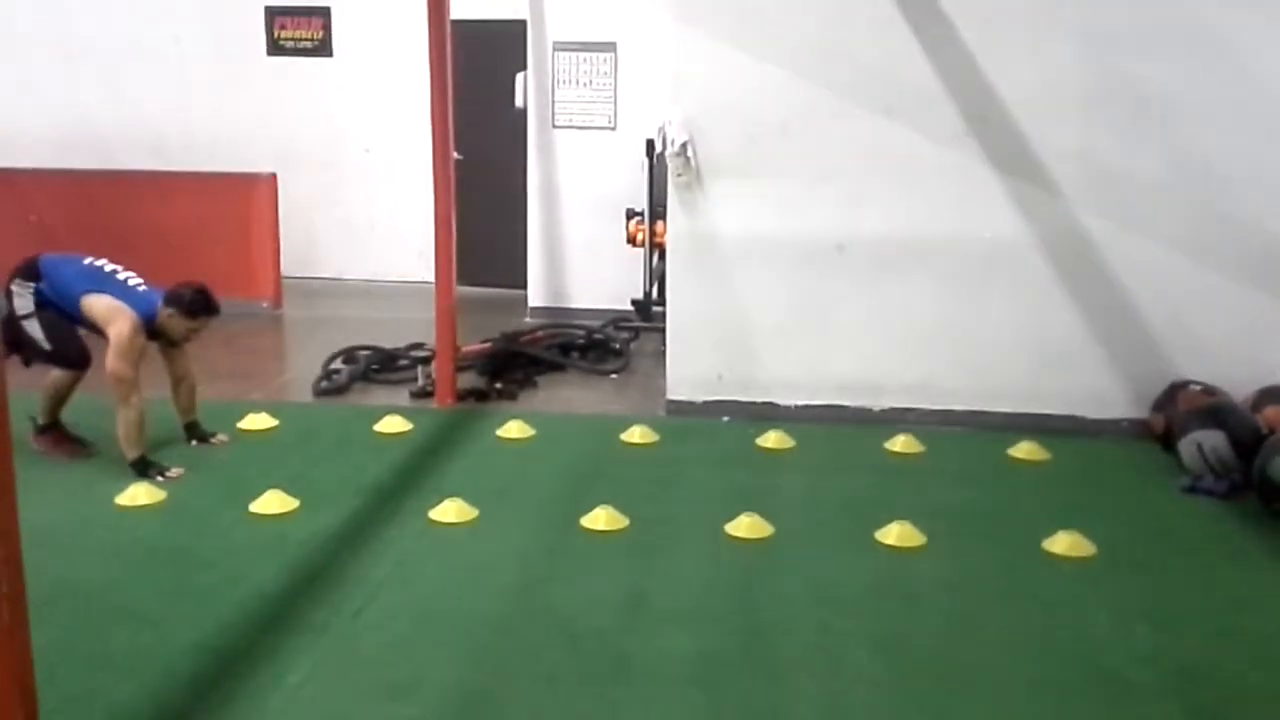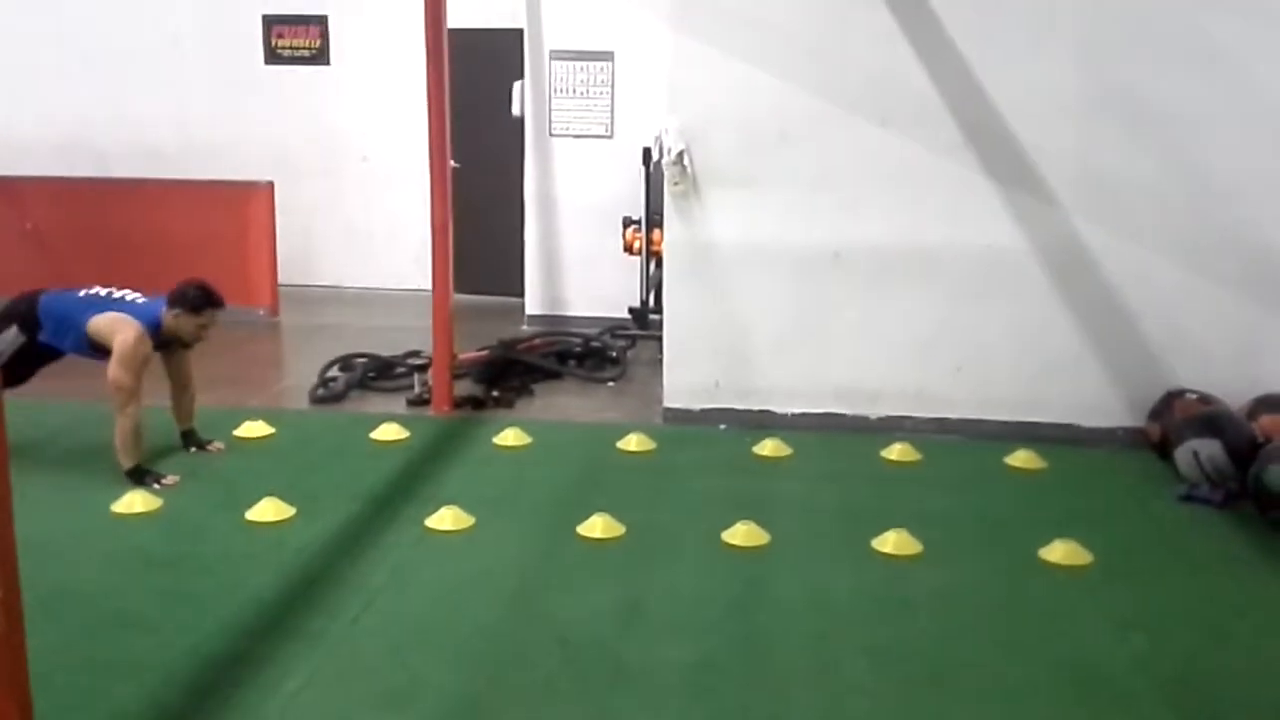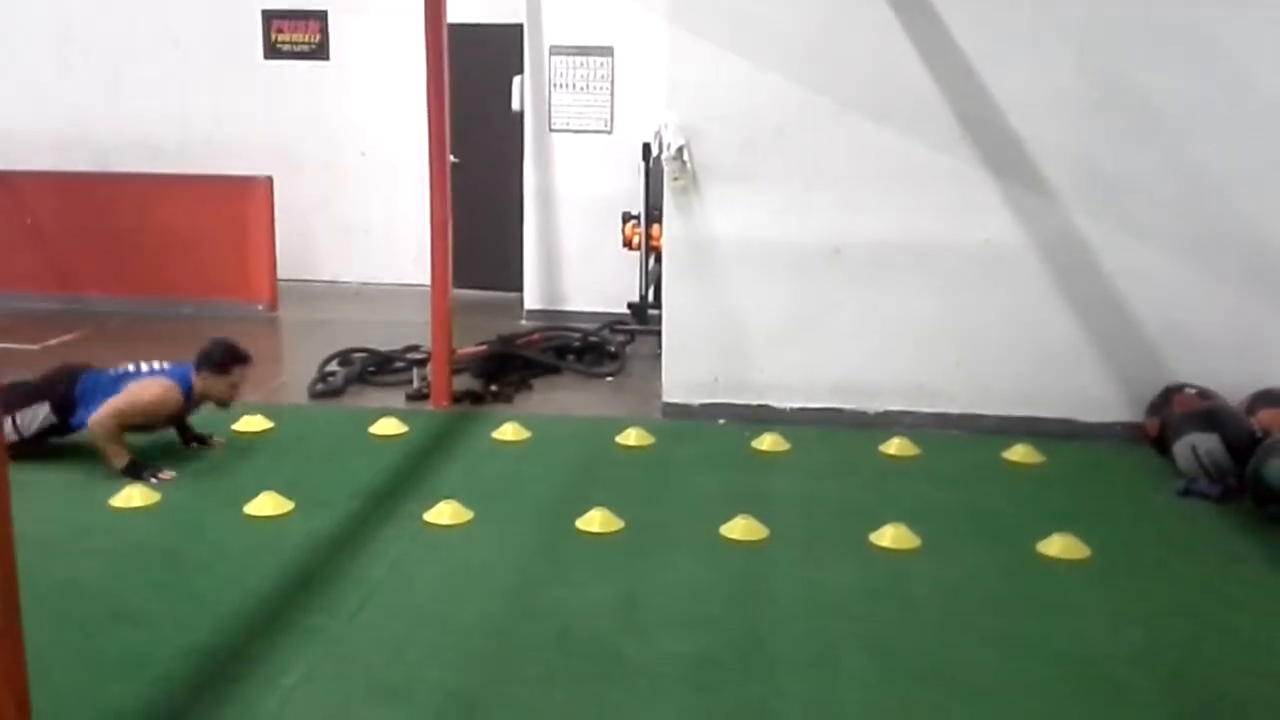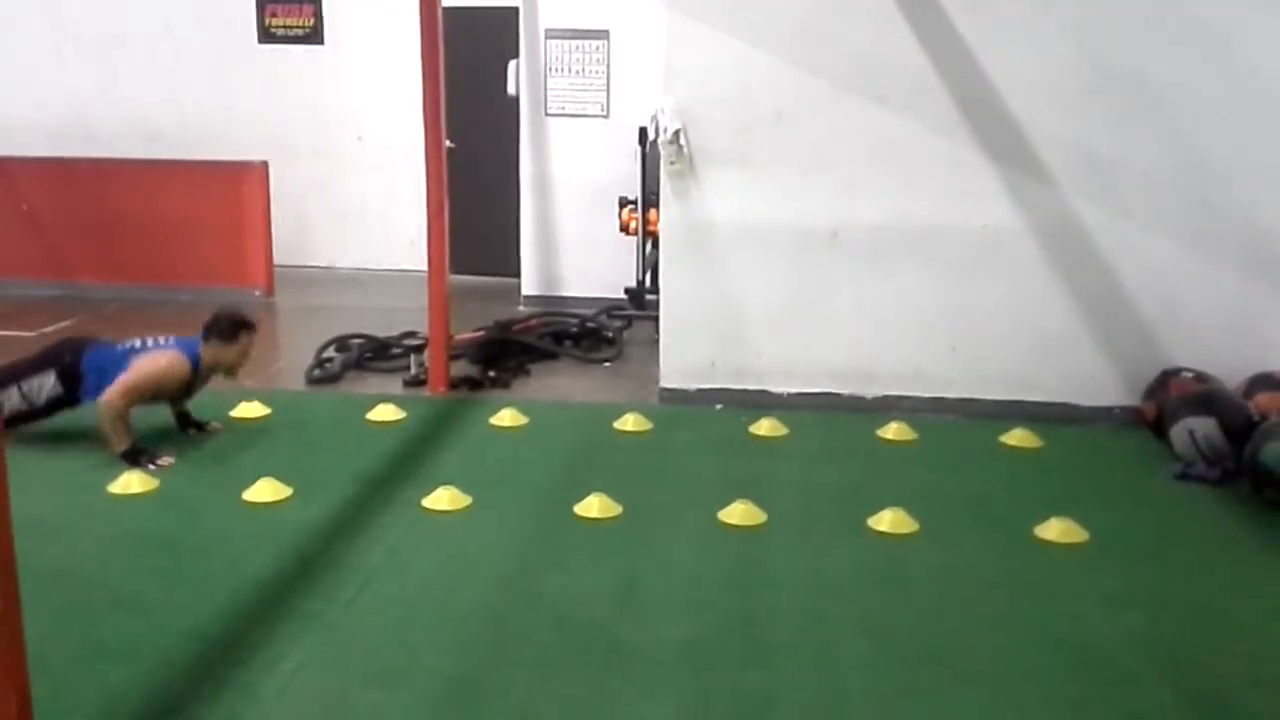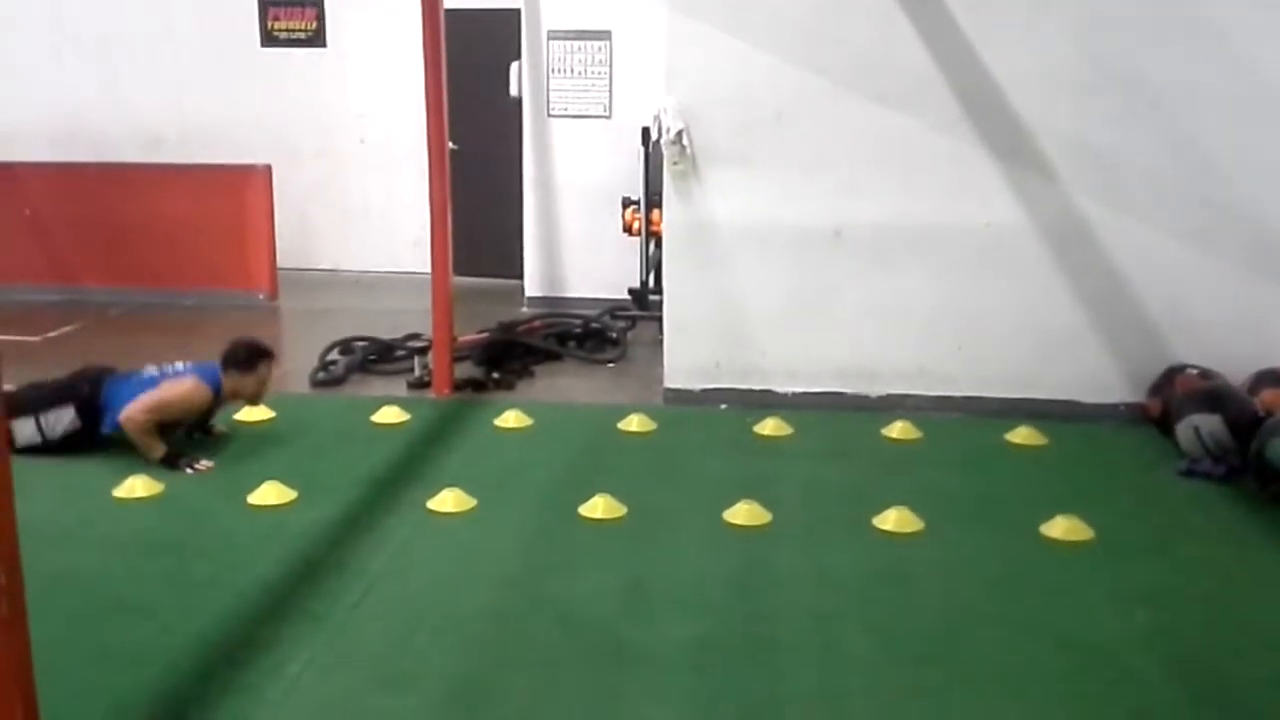
dt=0.4s
person 1, frame 1
left shoulder: (168, 311)
right shoulder: (129, 327)
left elbow: (182, 377)
right elbow: (128, 399)
left wrist: (193, 427)
right wrist: (140, 463)
left hip: (62, 282)
right hip: (31, 284)
right knee: (72, 359)
right ankle: (46, 428)
person 1, frame 2
left shoulder: (171, 321)
right shoulder: (135, 337)
left elbow: (182, 384)
right elbow: (126, 409)
left wrist: (188, 434)
right wrist: (135, 471)
left hip: (61, 316)
right hip: (34, 319)
person 1, frame 3
left shoulder: (196, 378)
right shoulder: (168, 396)
right elbow: (100, 423)
left wrist: (186, 432)
right wrist: (131, 468)
left hip: (85, 381)
right hip: (66, 399)
person 1, frame 4
left shoulder: (203, 360)
right shoulder: (175, 366)
right elbow: (110, 402)
left wrist: (185, 417)
right wrist: (130, 452)
left hip: (88, 361)
right hip: (70, 369)
person 1, frame 5
left shoulder: (215, 375)
right shoulder: (198, 394)
right elbow: (131, 418)
left wrist: (193, 423)
right wrist: (166, 457)
left hip: (106, 384)
right hip: (90, 403)
